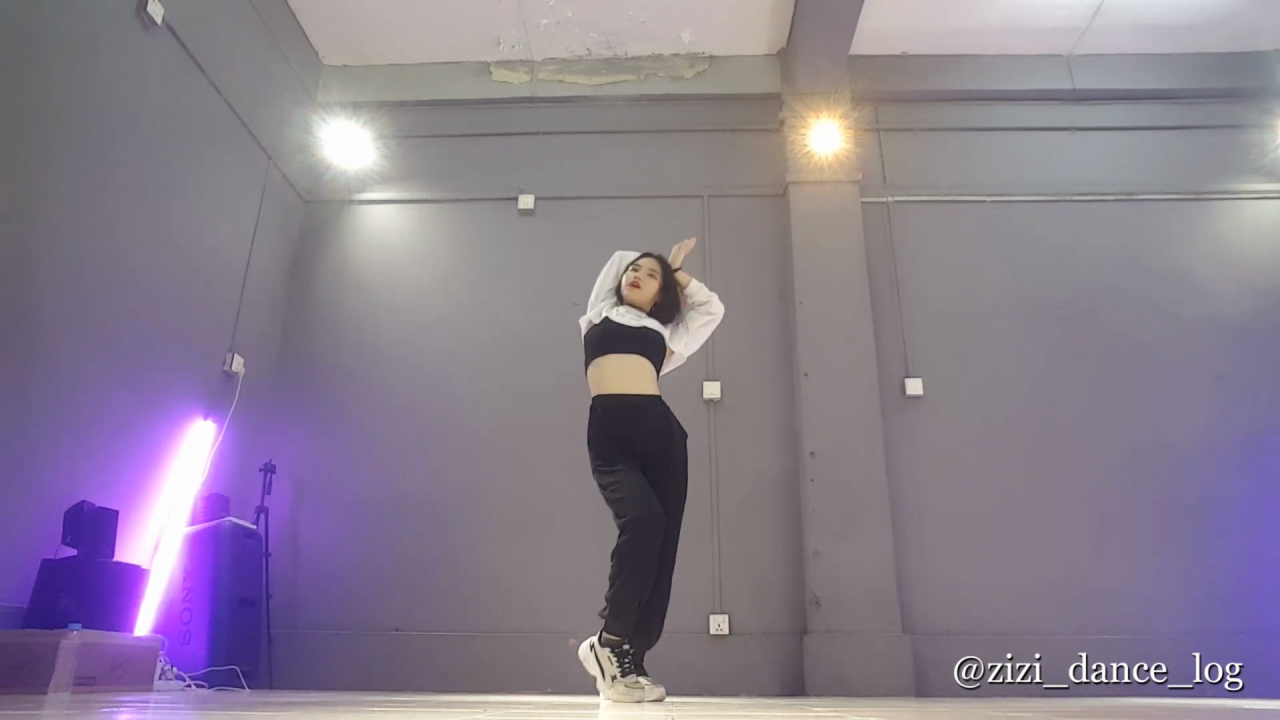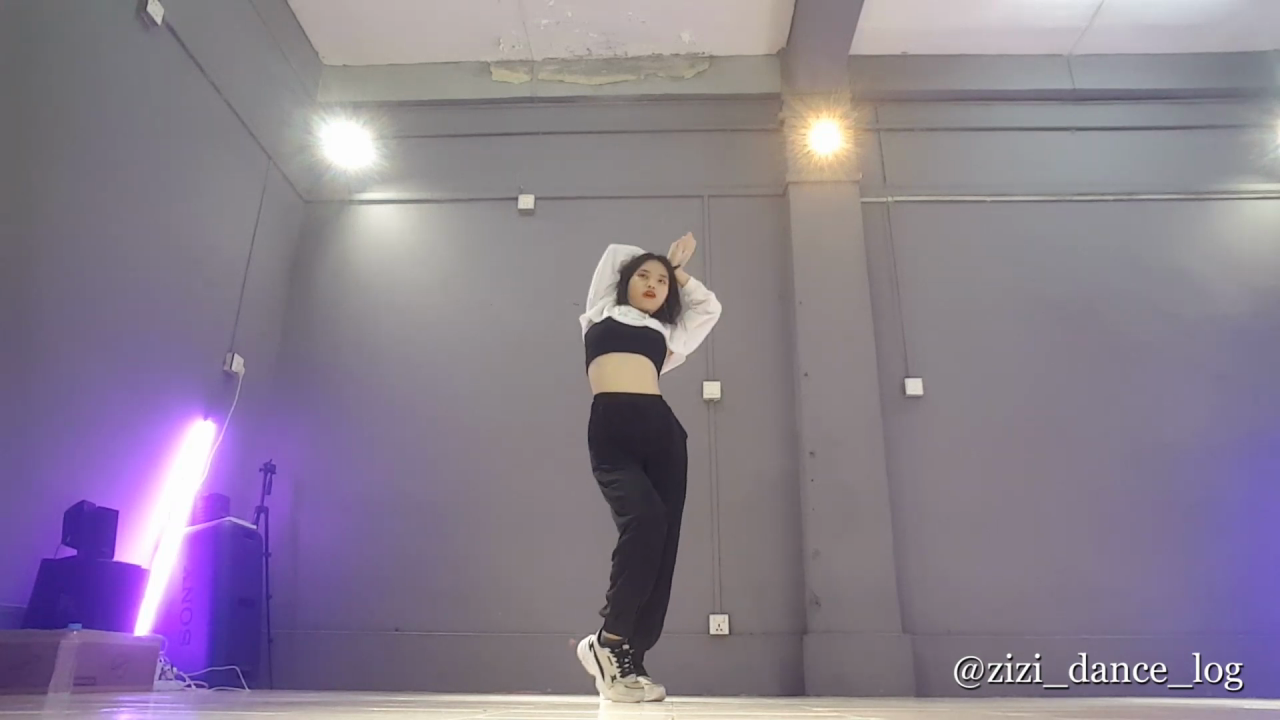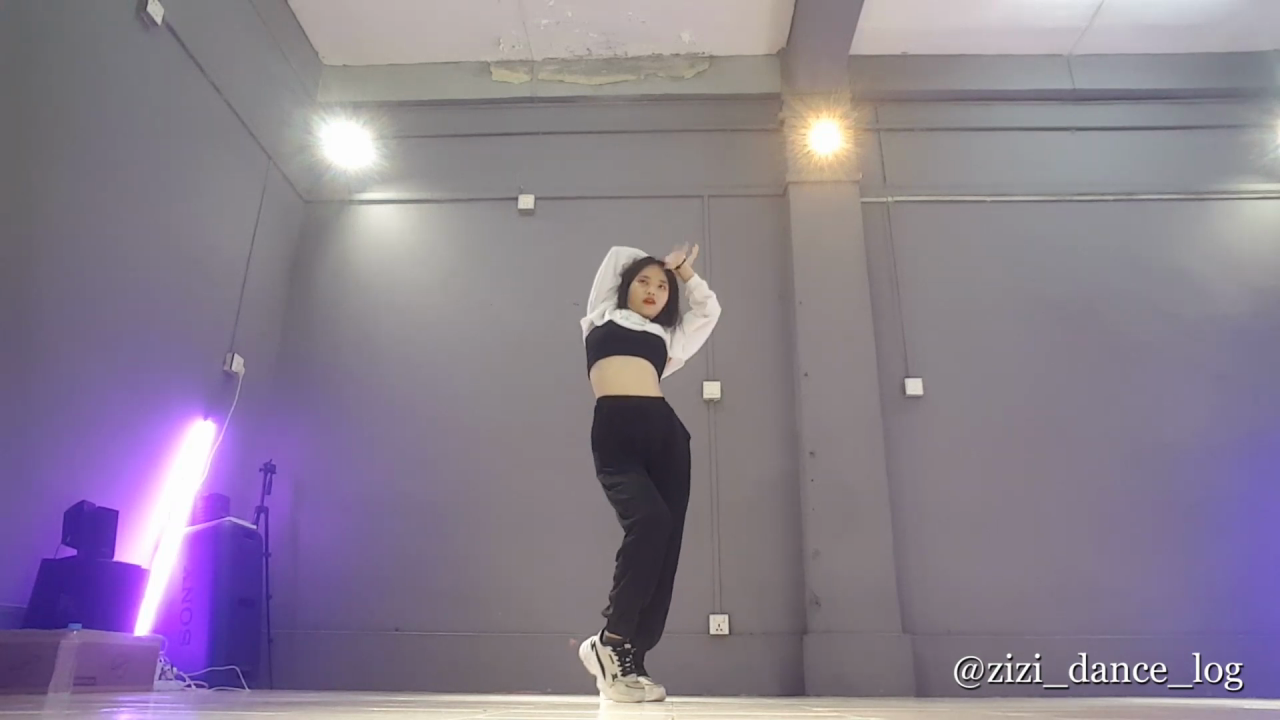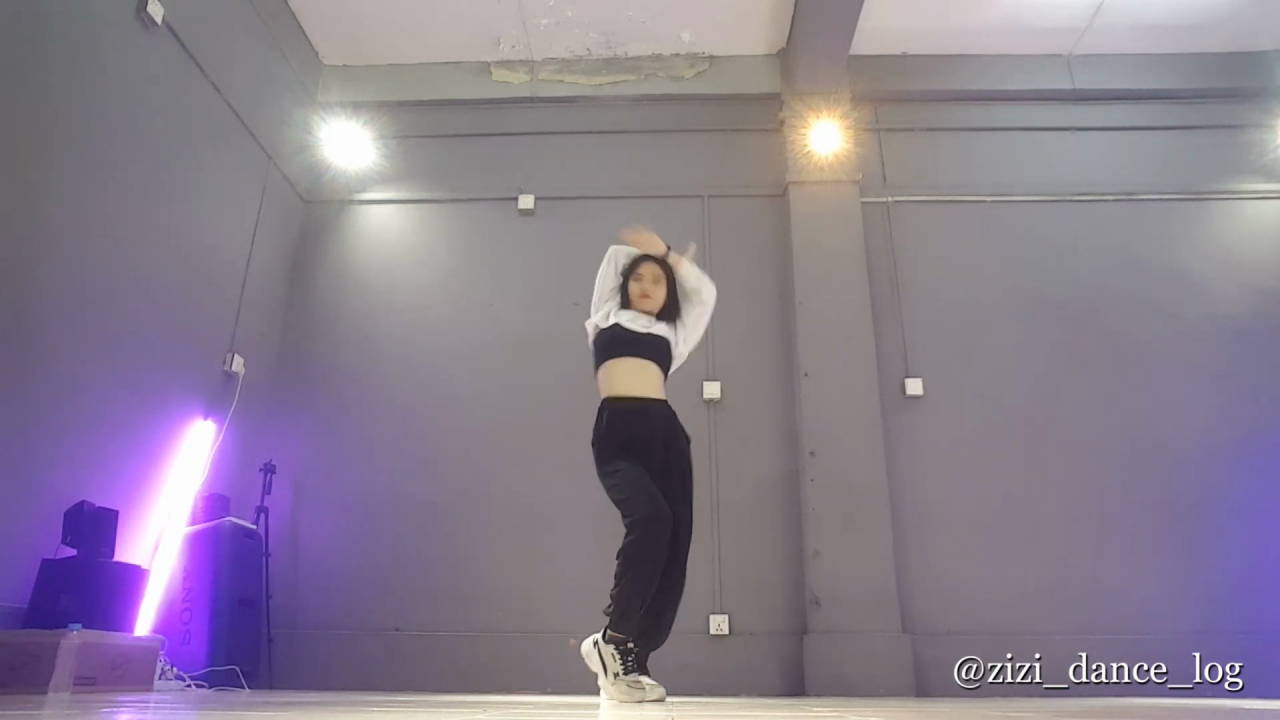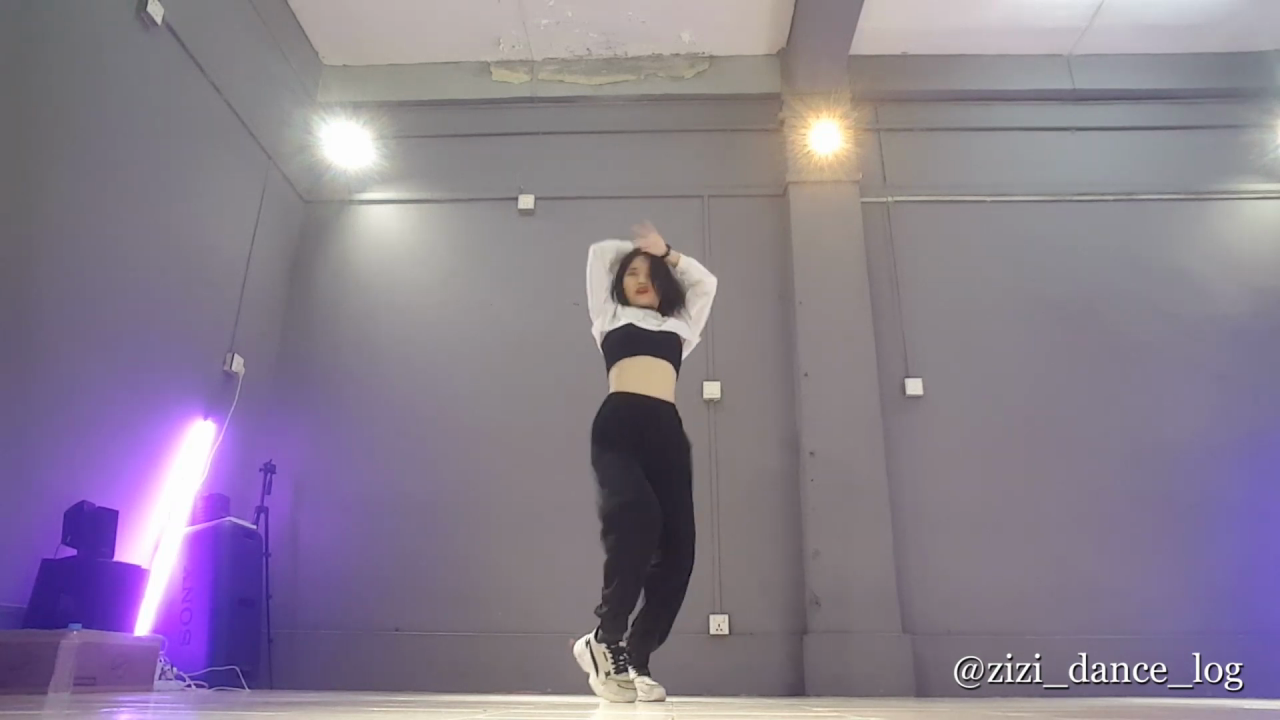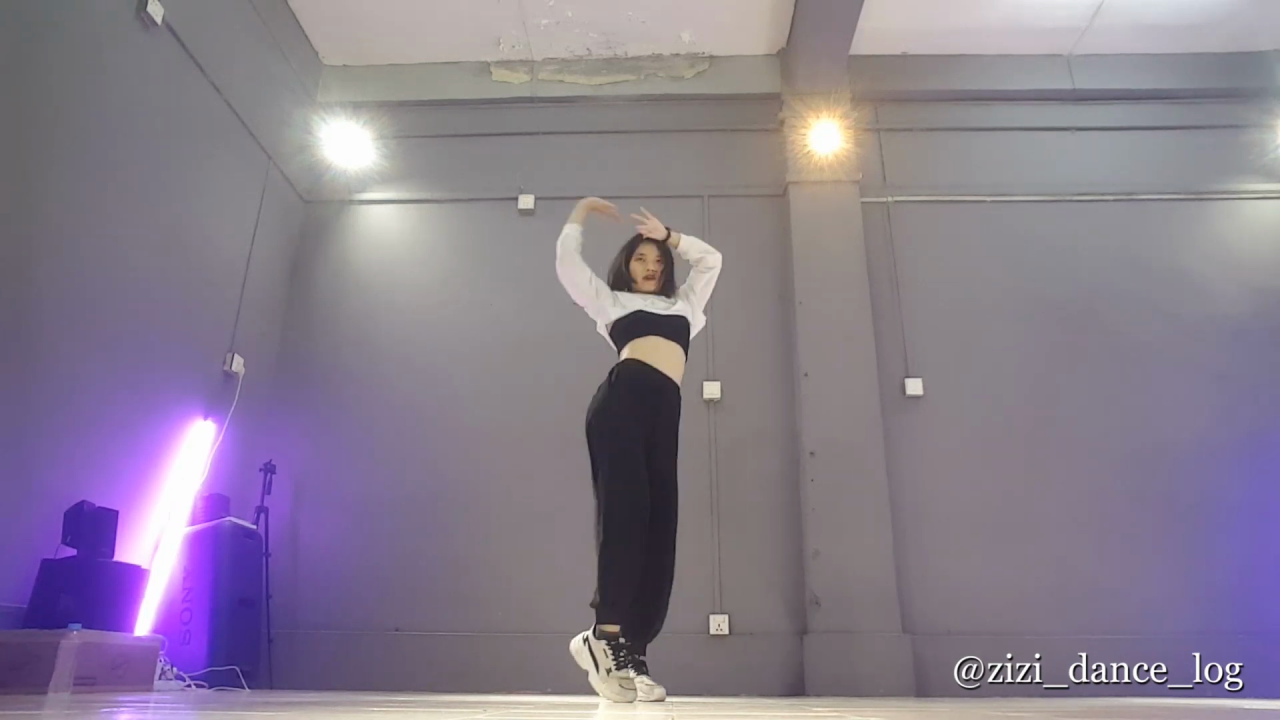
dt=0.2s
person 1, frame 1
left shoulder: (664, 333)
right shoulder: (601, 312)
left elbow: (712, 308)
right elbow: (617, 258)
left wrist: (676, 271)
right wrist: (641, 259)
left hip: (661, 432)
right hip: (610, 435)
left knee: (663, 541)
right knee: (642, 521)
left ankle: (630, 658)
right ankle: (610, 644)
person 1, frame 2
left shoulder: (667, 333)
right shoulder: (602, 311)
left elbow: (710, 308)
right elbow: (613, 252)
left wrist: (676, 268)
right wrist: (650, 260)
left hip: (661, 431)
right hip: (611, 433)
left knee: (662, 540)
right knee: (645, 521)
left ankle: (630, 659)
right ankle: (609, 642)
person 1, frame 3
left shoulder: (668, 337)
right shoulder: (603, 314)
left elbow: (709, 310)
right elbow: (616, 255)
left wrist: (681, 270)
right wrist: (656, 262)
left hip: (665, 434)
right hip: (615, 438)
left knee: (665, 542)
right knee: (649, 522)
left ankle: (630, 660)
right ankle: (611, 643)
person 1, frame 4
left shoulder: (670, 331)
right shoulder: (607, 315)
left elbow: (702, 288)
right elbow: (615, 256)
left wrist: (667, 254)
right wrist: (645, 254)
left hip: (665, 435)
right hip: (618, 437)
left knee: (674, 545)
right knee: (650, 521)
left ankle: (632, 658)
right ankle: (614, 641)
person 1, frame 5
left shoulder: (679, 323)
right shoulder: (611, 315)
left elbow: (706, 281)
right elbow: (598, 257)
left wrist: (665, 252)
right wrist: (632, 248)
left hip: (667, 433)
right hip: (619, 427)
left knee: (678, 545)
right knee: (635, 518)
left ankle: (634, 656)
right ankle: (606, 641)
person 1, frame 6
left shoulder: (682, 305)
right shoulder: (611, 300)
left elbow: (711, 259)
right elbow: (567, 261)
left wrist: (669, 236)
right wrist: (579, 213)
left hip: (663, 410)
right hip: (623, 398)
left knee: (660, 525)
right knee: (627, 506)
left ankle: (632, 651)
right ankle: (606, 636)
